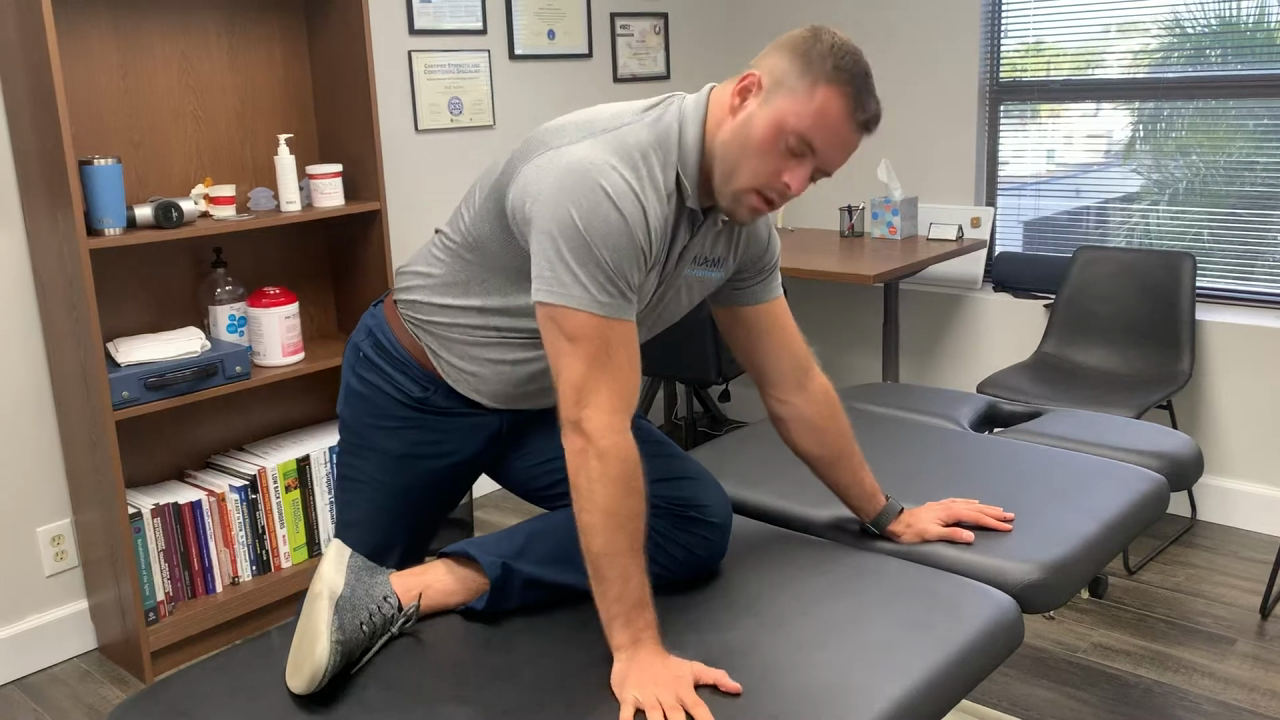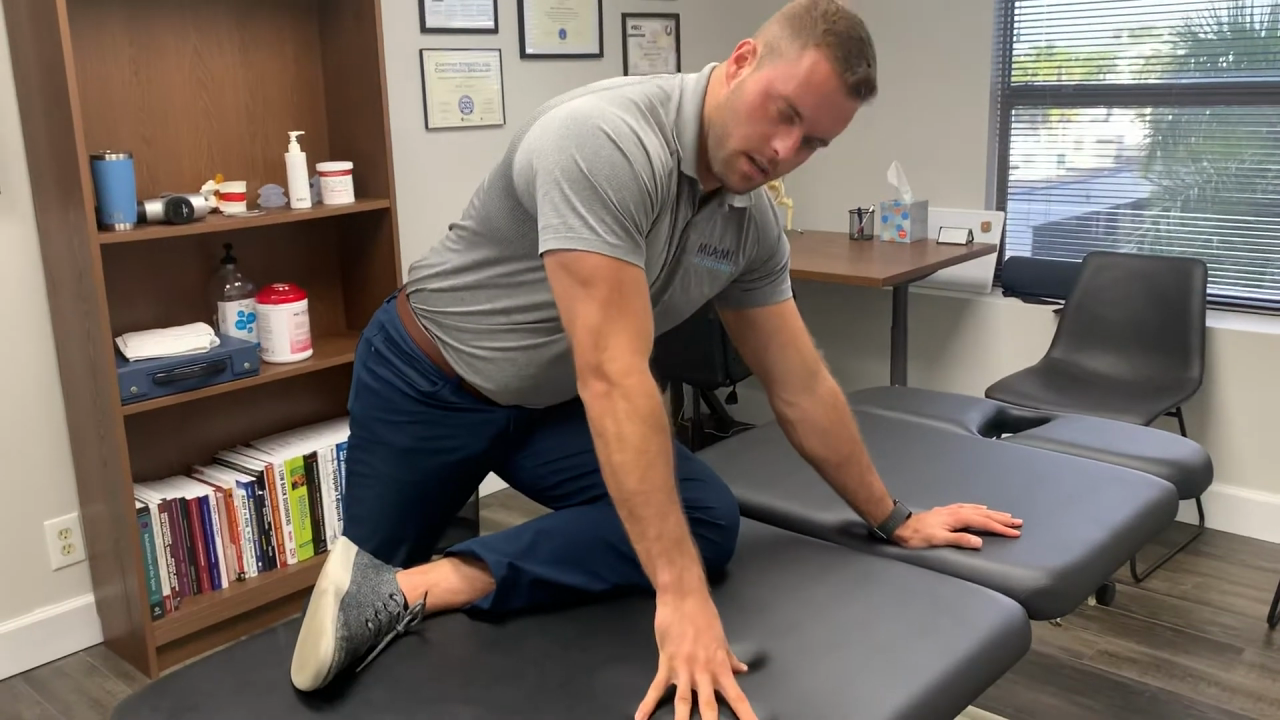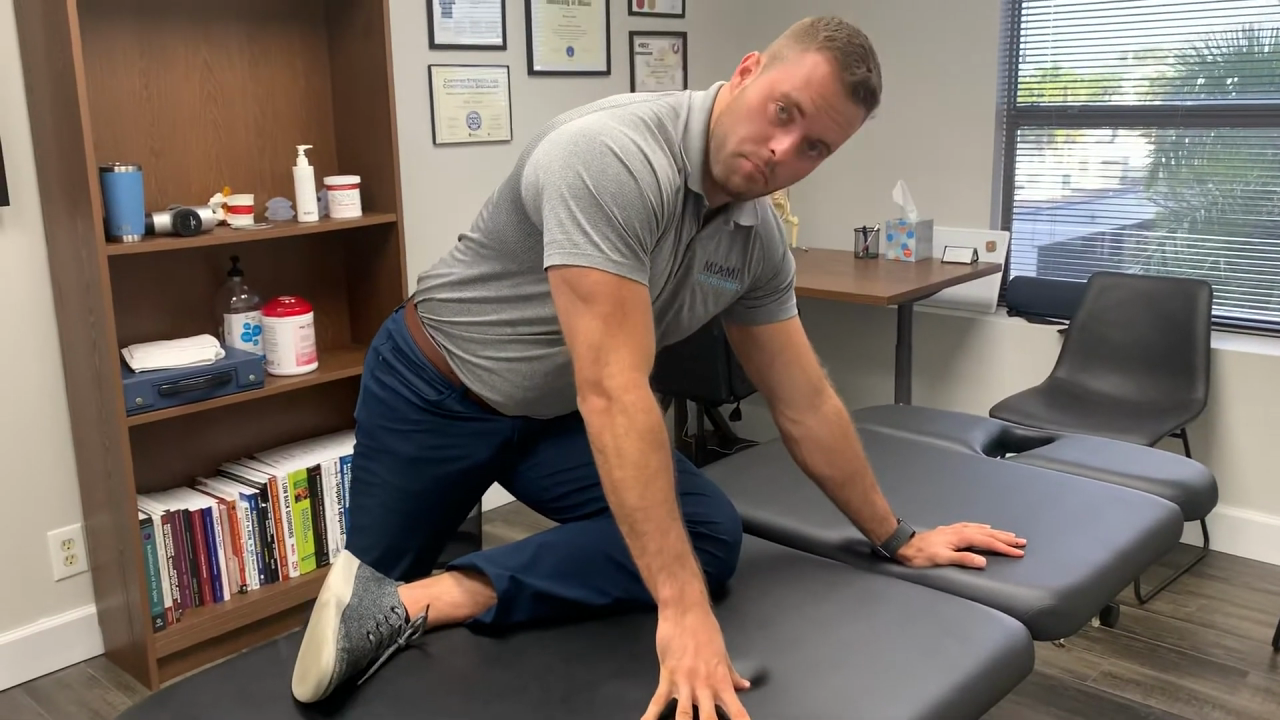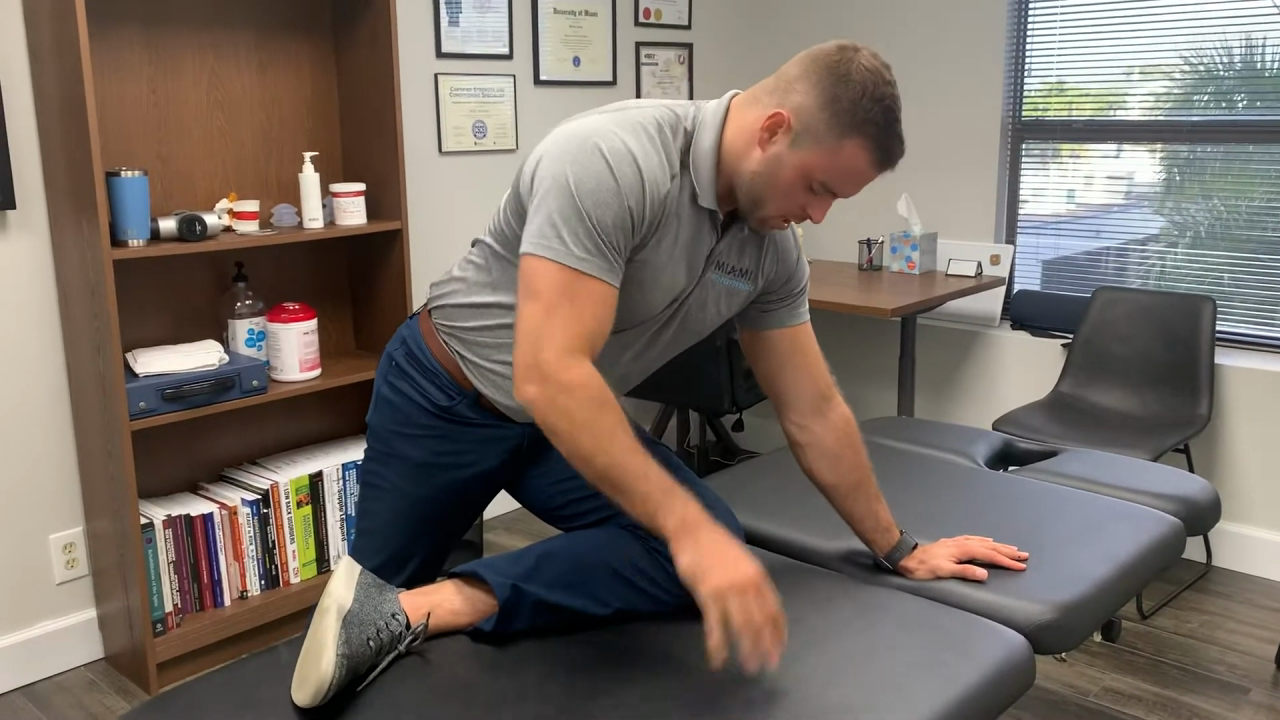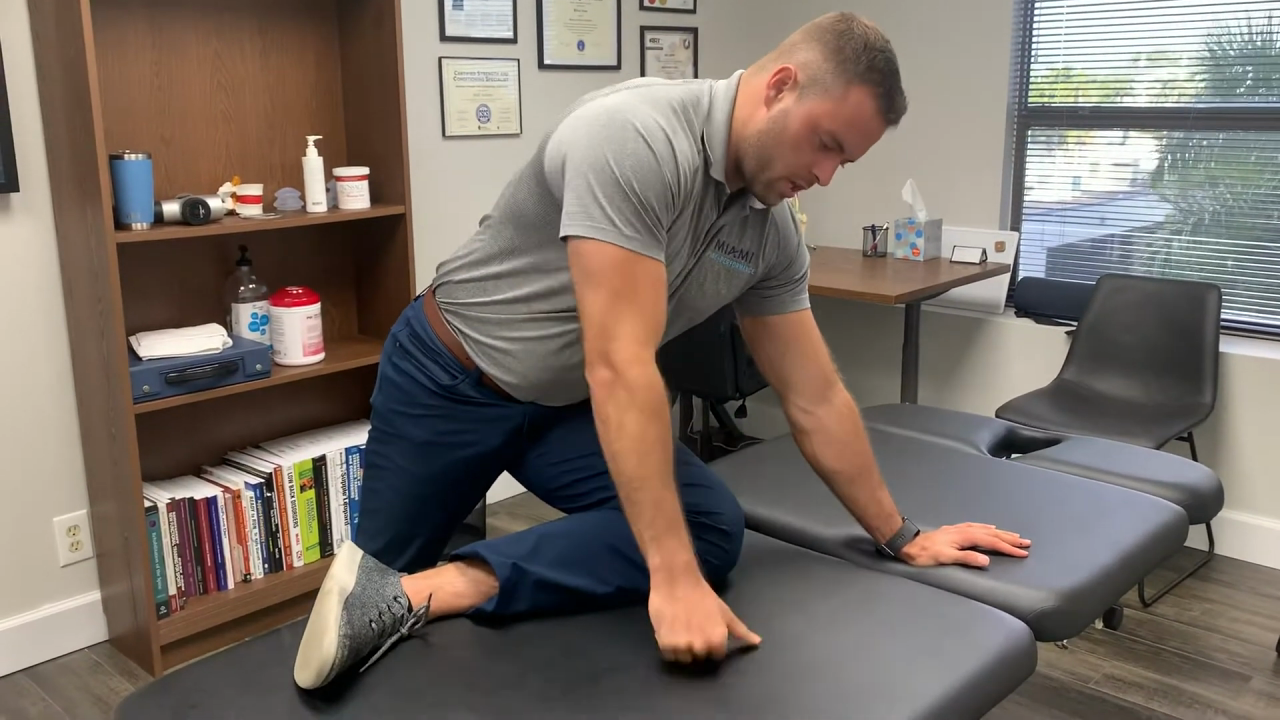
dt=1s
person 1, frame 1
left shoulder: (742, 224)
right shoulder: (604, 179)
left elbow: (792, 386)
right elbow: (597, 430)
left wrist: (888, 515)
right wrist: (636, 648)
left hip: (539, 398)
right hip: (417, 382)
left knee: (697, 520)
left ankle: (409, 593)
person 1, frame 2
left shoulder: (751, 224)
right shoulder: (604, 140)
left elbow: (800, 388)
right elbow: (614, 379)
left wrist: (894, 519)
right wrist: (681, 594)
left hip: (549, 401)
right hip: (427, 379)
left knee: (706, 520)
right knee: (374, 578)
left ankle: (420, 590)
person 1, frame 3
left shoulder: (757, 241)
right shoulder: (611, 155)
left elbow: (805, 406)
right elbow: (614, 393)
left wrist: (898, 538)
right wrist: (683, 608)
left hip: (552, 415)
right hip: (435, 389)
left knee: (708, 535)
right knee: (372, 593)
left ankle: (421, 606)
person 1, frame 4
left shoulder: (771, 248)
right shoulder: (612, 158)
left elbow: (814, 414)
right elbow: (548, 376)
left wrist: (899, 550)
right wrist: (690, 531)
left hip: (575, 415)
right hip: (448, 396)
left knee: (716, 551)
left ankle: (420, 611)
person 1, frame 5
left shoulder: (771, 232)
right shoulder: (634, 135)
left elbow: (815, 401)
right elbow: (620, 369)
left wrist: (902, 537)
right wrist: (674, 577)
left hip: (565, 403)
right hip: (450, 376)
left knee: (710, 530)
right knee: (382, 574)
left ankle: (427, 595)
